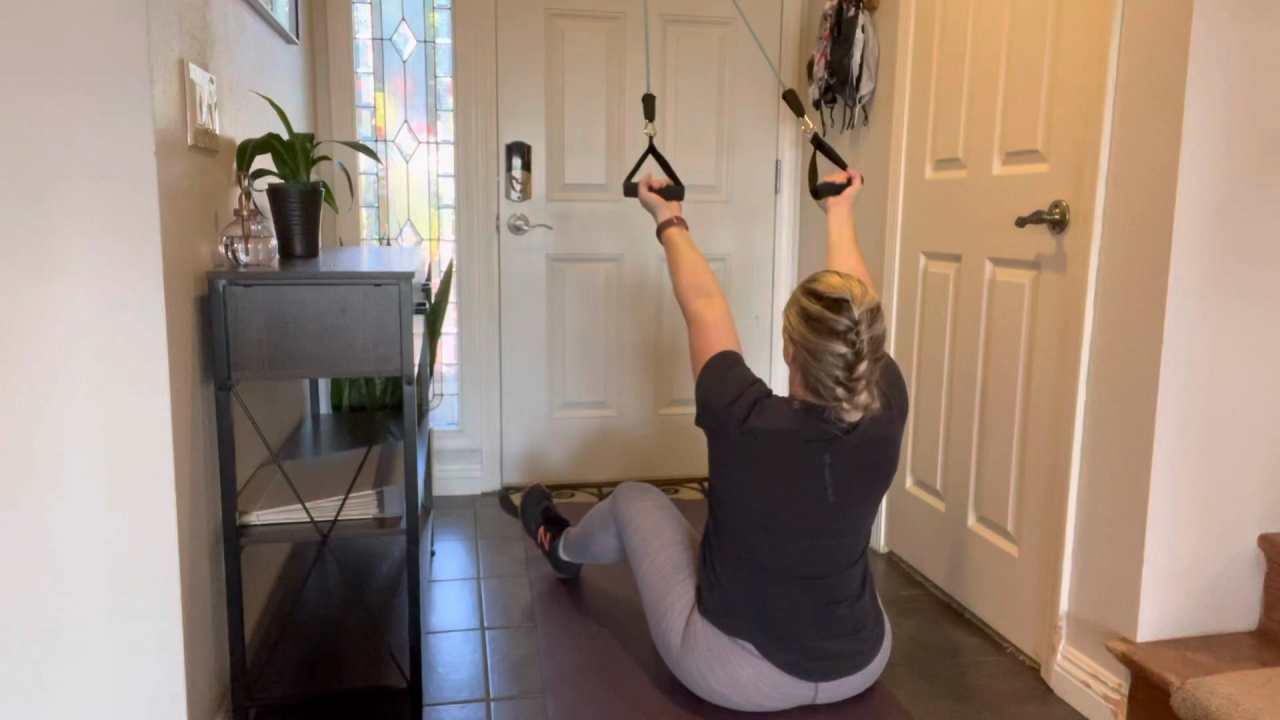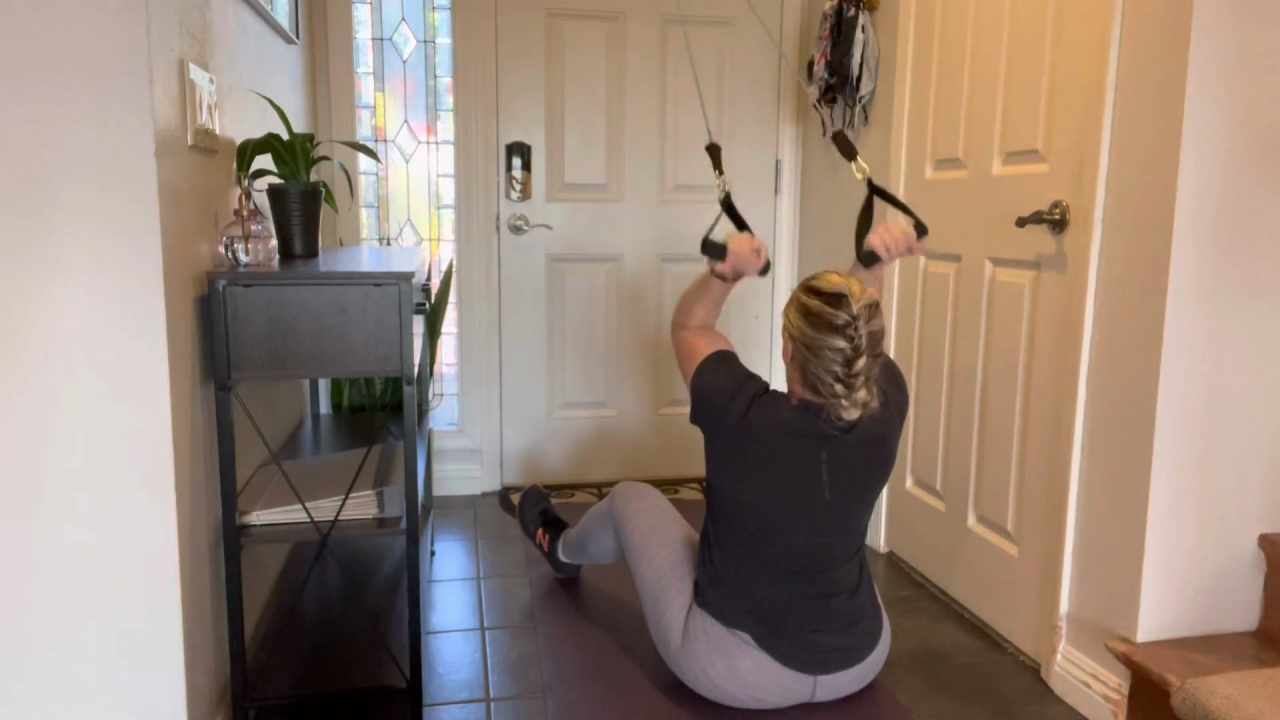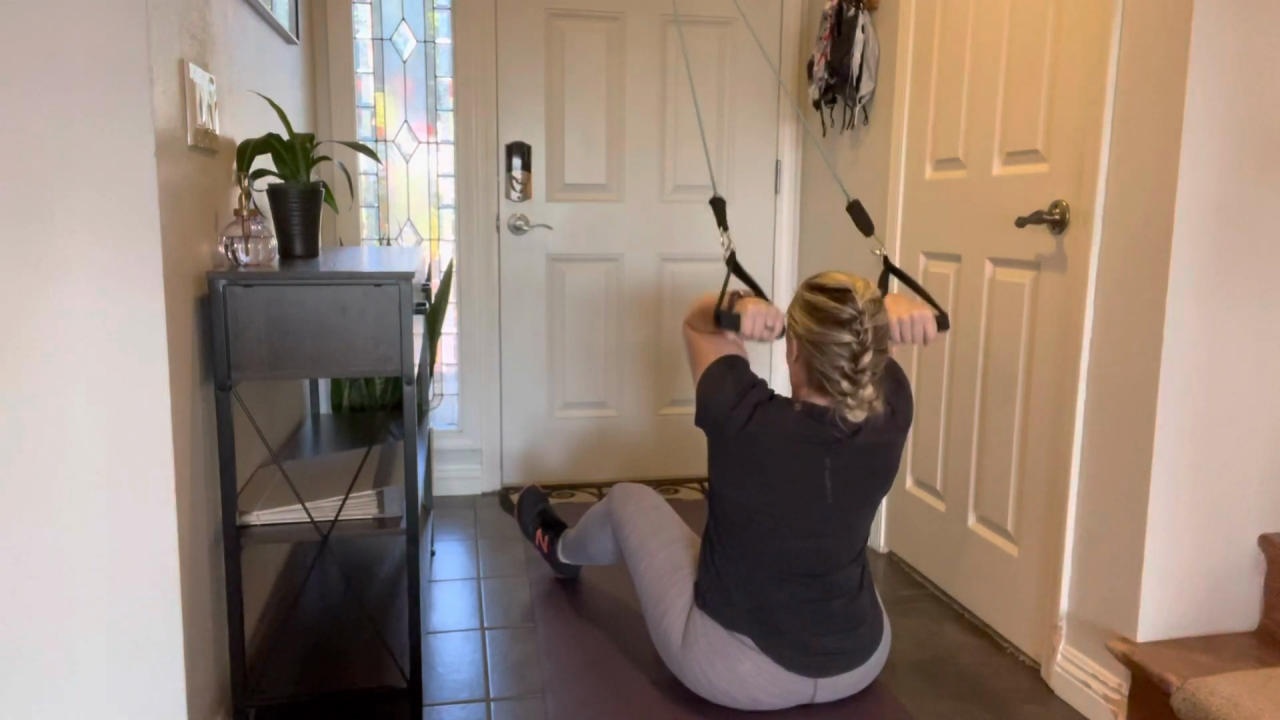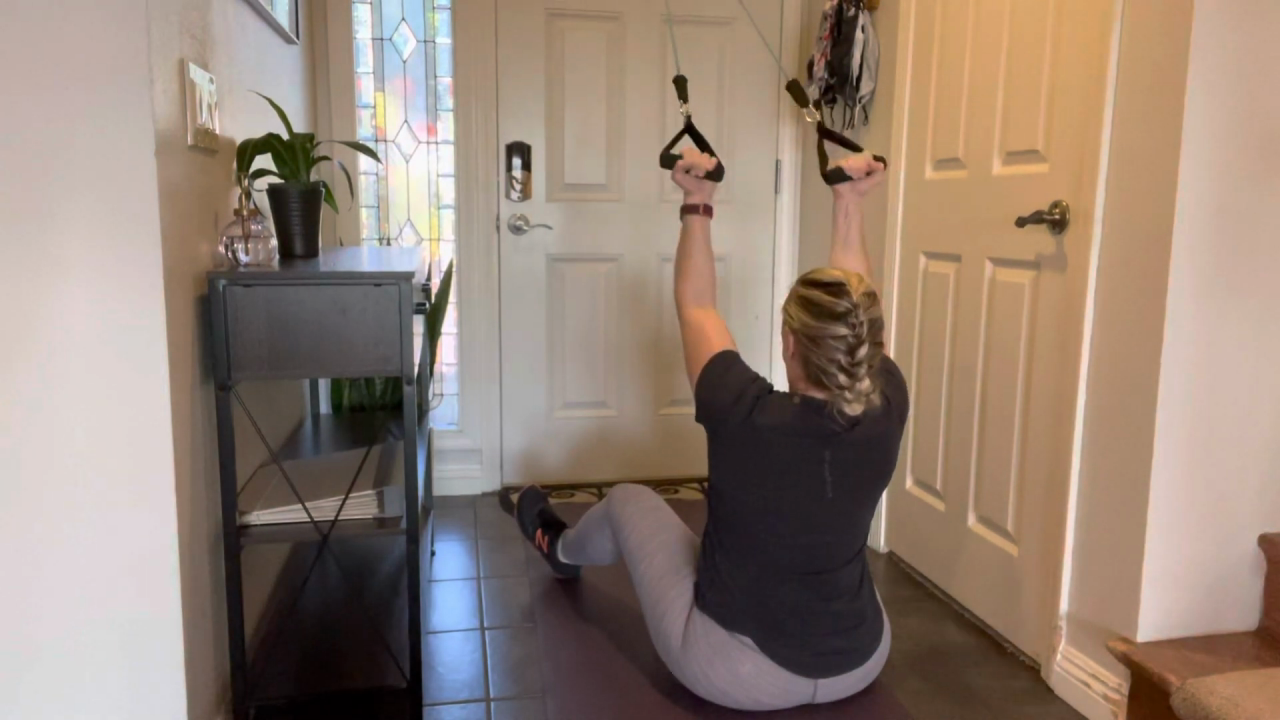
dt=0.7s
person 1, frame 1
left shoulder: (744, 422)
right shoulder: (883, 418)
left elbow: (704, 307)
right elbow: (855, 316)
left wrist: (669, 219)
right wrist: (839, 211)
left hip: (736, 677)
right hip: (860, 667)
left knee: (634, 501)
left ankle: (563, 548)
person 1, frame 2
left shoulder: (742, 417)
right shoulder: (885, 413)
left elbow: (687, 326)
right elbow: (854, 329)
left wrist: (720, 274)
right wrist: (873, 261)
left hip: (735, 673)
left knee: (630, 500)
left ankle: (562, 550)
person 1, frame 3
left shoulder: (745, 422)
right shoulder: (888, 419)
left elbow: (697, 322)
right elbow: (877, 329)
left wrist: (742, 307)
right wrist: (893, 307)
left hip: (735, 675)
left knee: (629, 500)
left ankle: (561, 549)
person 1, frame 4
left shoulder: (746, 418)
right shoulder: (885, 415)
left elbow: (695, 309)
right elbow: (853, 310)
left wrist: (697, 205)
right wrist: (849, 203)
left hip: (735, 674)
right hip: (857, 665)
left knee: (628, 502)
left ankle: (561, 550)
